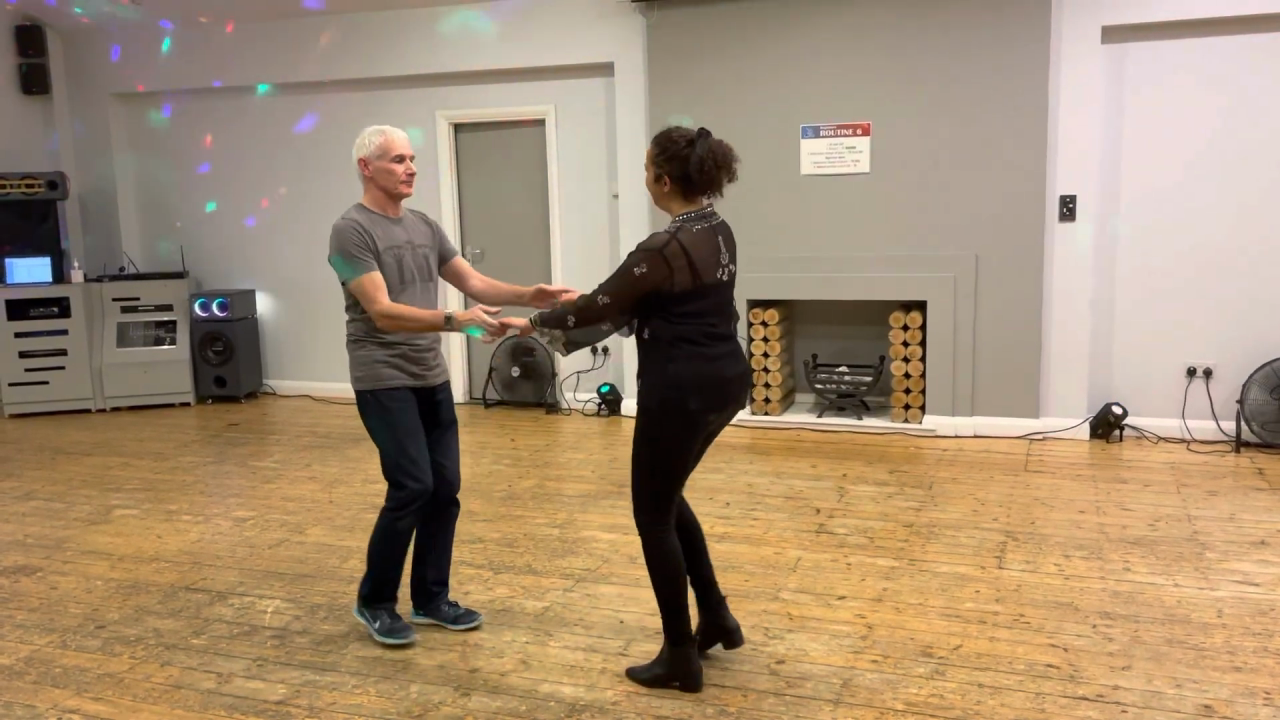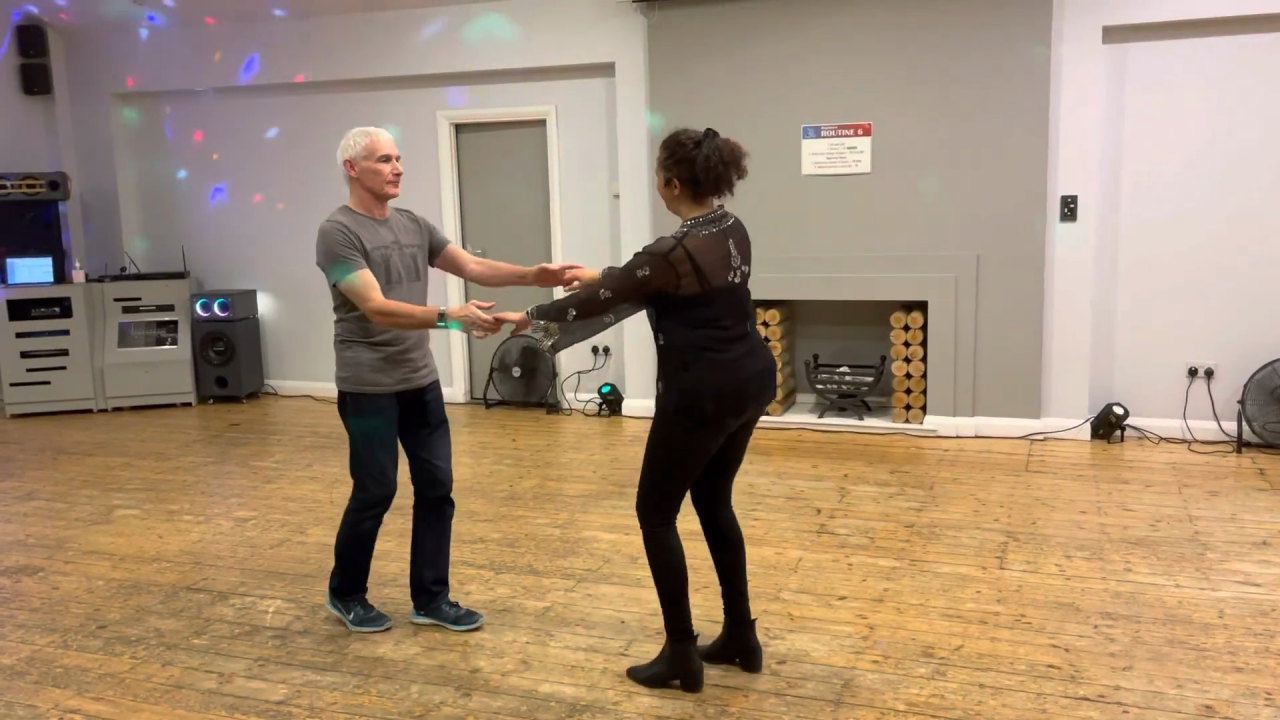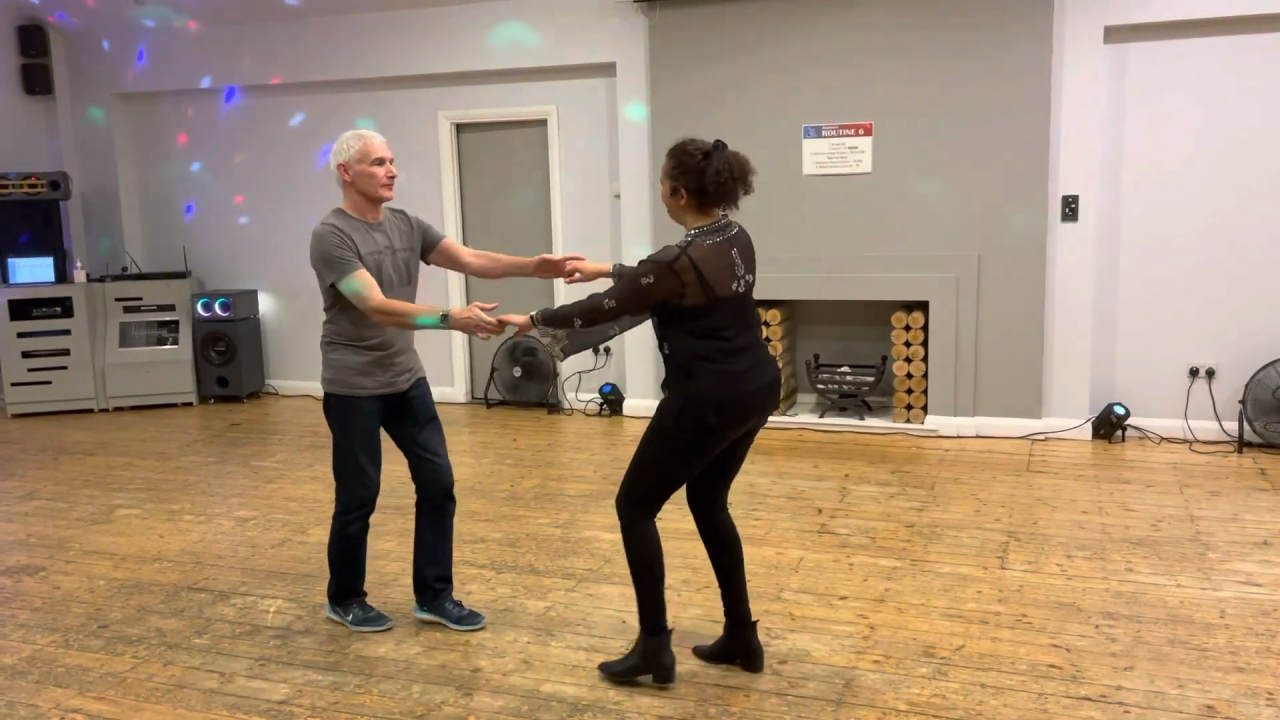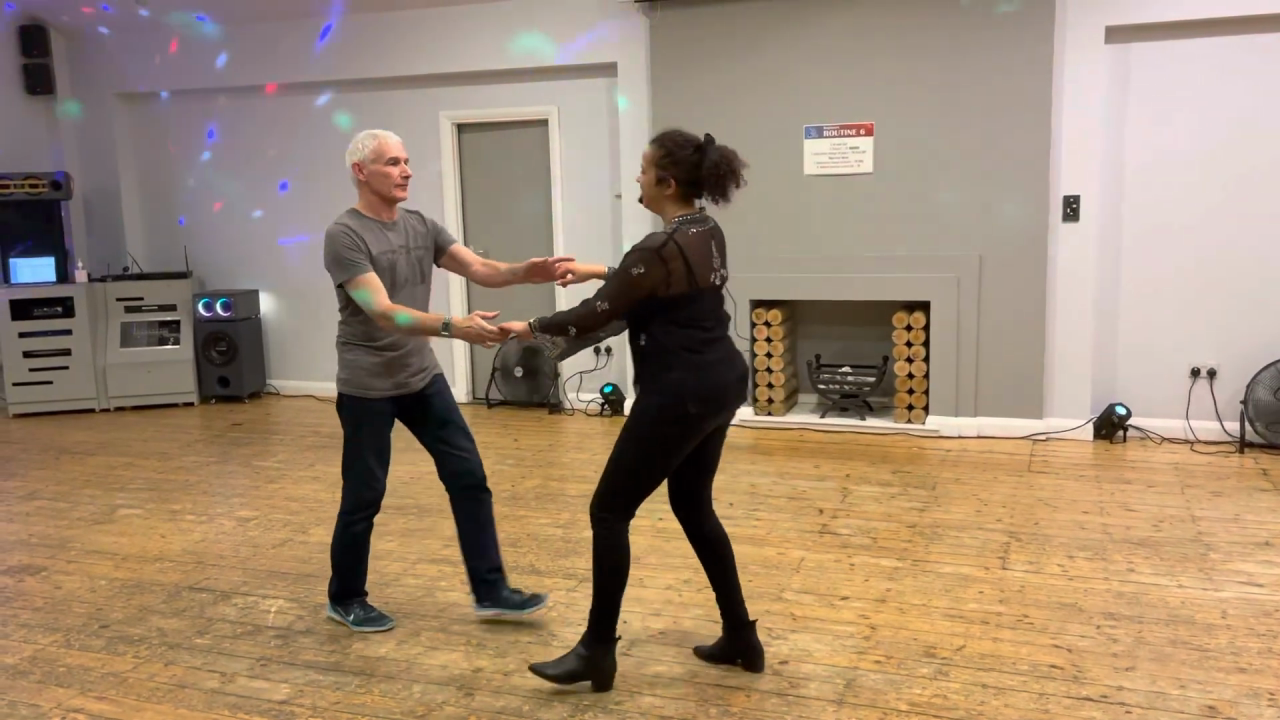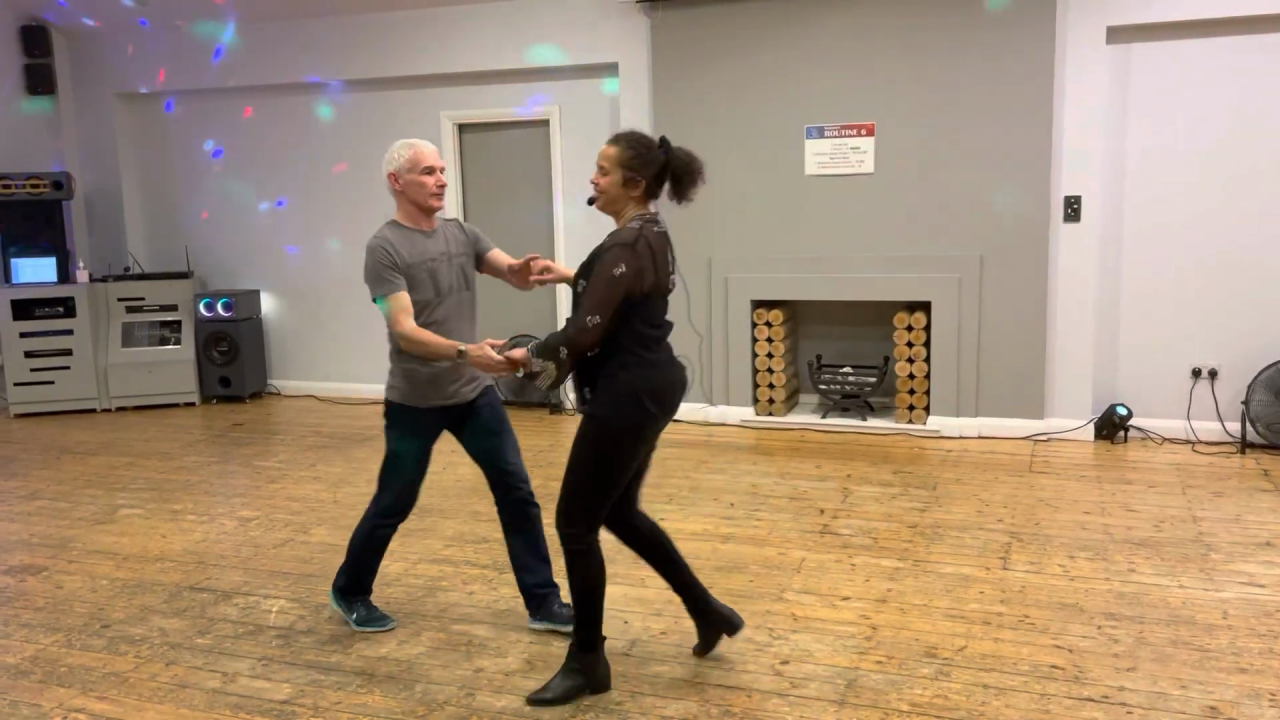
dt=0.2s
person 1, frame 1
left shoulder: (665, 248)
right shoulder: (718, 231)
left elbow: (603, 307)
left wrist: (532, 322)
right wrist: (581, 302)
left hip: (683, 389)
right hip: (726, 379)
left knee: (653, 514)
right knee: (664, 497)
left ankle: (681, 655)
right ankle: (714, 617)
person 1, frame 2
left shoulder: (675, 251)
right shoulder: (733, 231)
left elbow: (603, 301)
left wrist: (529, 317)
right wrist: (596, 274)
left hip: (701, 392)
right hip: (750, 379)
left knee: (656, 512)
right knee: (713, 501)
left ankle: (680, 654)
right ankle: (740, 638)
person 1, frame 3
left shoulder: (680, 260)
right shoulder: (736, 239)
left elbow: (607, 308)
left wrist: (532, 321)
right wrist: (606, 268)
left hip: (706, 400)
right hip: (755, 388)
left knee: (635, 505)
right knee: (708, 504)
left ankle: (653, 646)
right ankle: (742, 637)
person 1, frame 4
left shoulder: (662, 247)
right shoulder: (707, 232)
left elbow: (599, 313)
left wrist: (530, 328)
right wrist: (600, 270)
left hip: (681, 393)
right hip: (721, 381)
left knee: (610, 510)
right knee: (693, 505)
left ankle: (597, 651)
right ankle: (741, 636)
person 1, frame 5
left shoulder: (628, 243)
right shoulder: (649, 234)
left elbow: (586, 330)
left wrist: (530, 355)
right wrist: (572, 276)
left hip: (626, 395)
right hip: (646, 387)
left knee: (575, 520)
right knee: (618, 513)
left ankle: (587, 661)
right ankle: (708, 611)
person 2, frame 1
left shoulder: (424, 226)
right shoulder: (351, 231)
left elbow: (471, 281)
right elbow: (382, 311)
left wrist: (528, 296)
right wrist: (456, 321)
left hip: (432, 377)
right hip: (383, 381)
left knee: (445, 487)
right knee: (413, 487)
left ankle: (430, 597)
right ankle: (375, 602)
person 2, frame 2
left shoulder: (413, 225)
right shoulder: (337, 232)
left elbow: (471, 267)
right elbow: (375, 308)
left wrist: (533, 276)
right wrist: (448, 316)
left hip: (420, 378)
right hip: (367, 385)
left knee: (436, 487)
right knee: (376, 491)
left ankle: (430, 598)
right ankle: (346, 593)
person 2, frame 3
left shoulder: (407, 226)
right shoulder: (330, 236)
left elbow: (471, 260)
right elbow: (378, 308)
left wrist: (535, 265)
right wrist: (452, 318)
left hip: (406, 380)
right hip: (353, 388)
left knee: (438, 483)
right knee: (359, 496)
left ankle: (433, 595)
right ankle: (344, 599)
person 2, frame 4
left shoulder: (422, 226)
right shoulder: (344, 236)
left elbow: (479, 269)
right elbow: (383, 312)
left wrist: (526, 271)
right wrist: (453, 327)
left hip: (423, 378)
right hip: (368, 389)
left knee: (467, 475)
right knee: (365, 496)
left ankle: (490, 589)
right ankle: (345, 598)
person 2, frame 5
left shoulder: (462, 233)
right shoulder: (385, 247)
left elbow: (510, 272)
right elbow: (405, 332)
left wrist: (526, 270)
right wrist: (466, 352)
left hip: (475, 391)
right hip: (416, 399)
left knee: (515, 488)
right knee: (396, 502)
left ankle: (542, 601)
right ankle: (350, 592)
